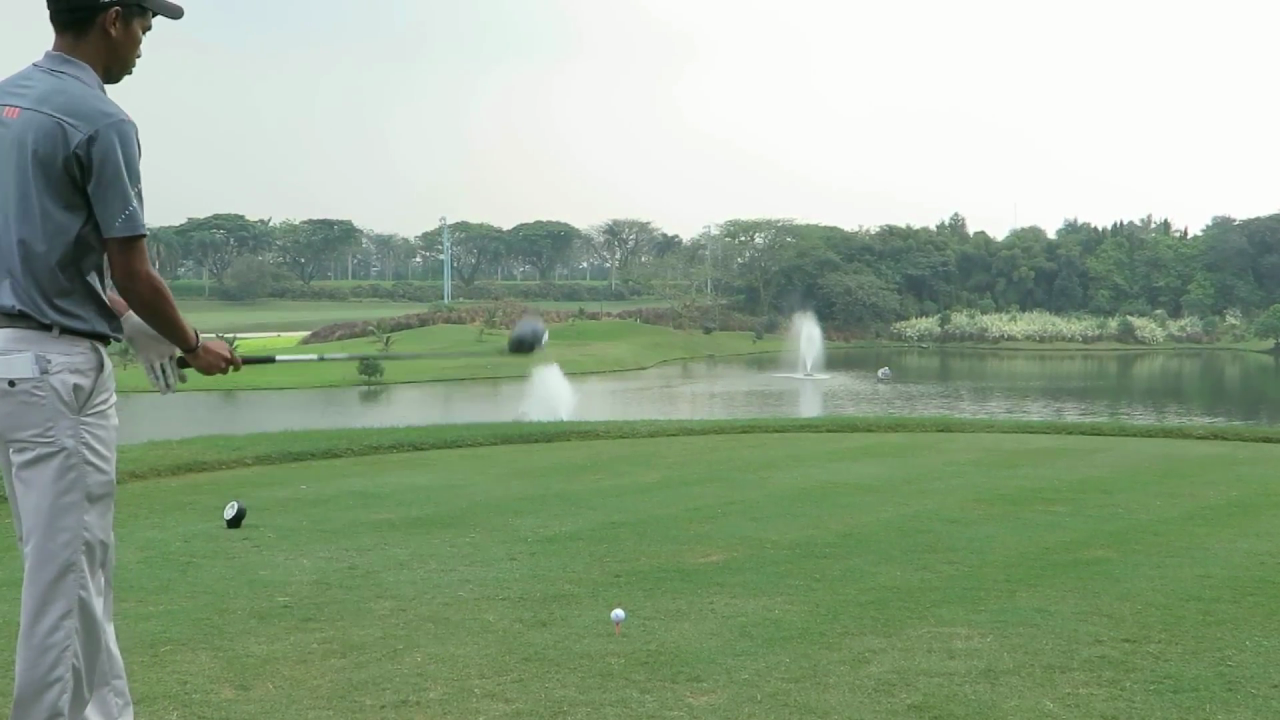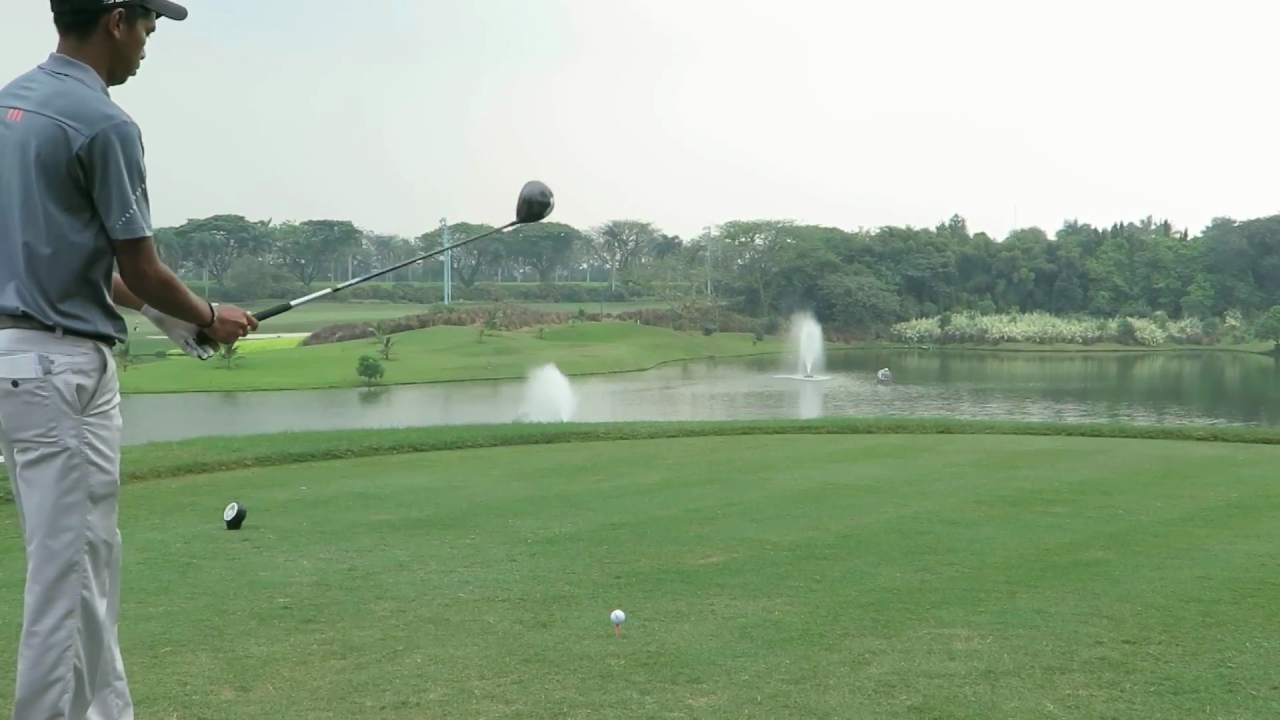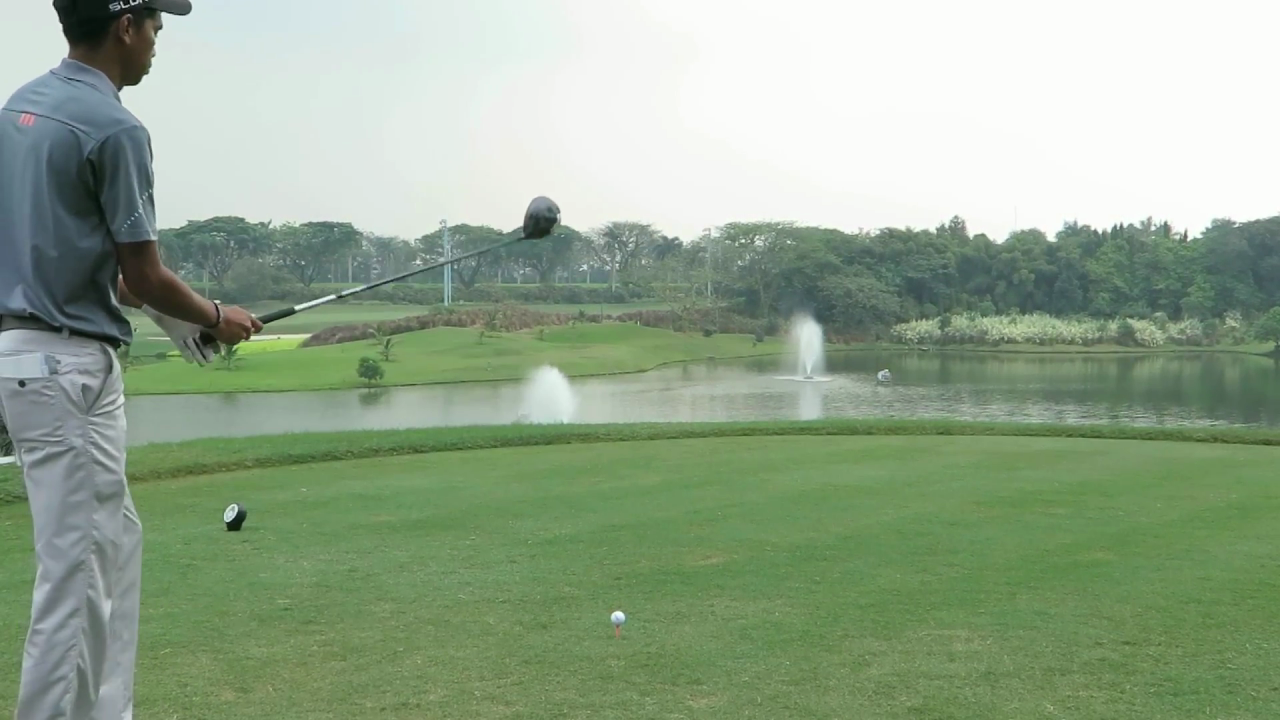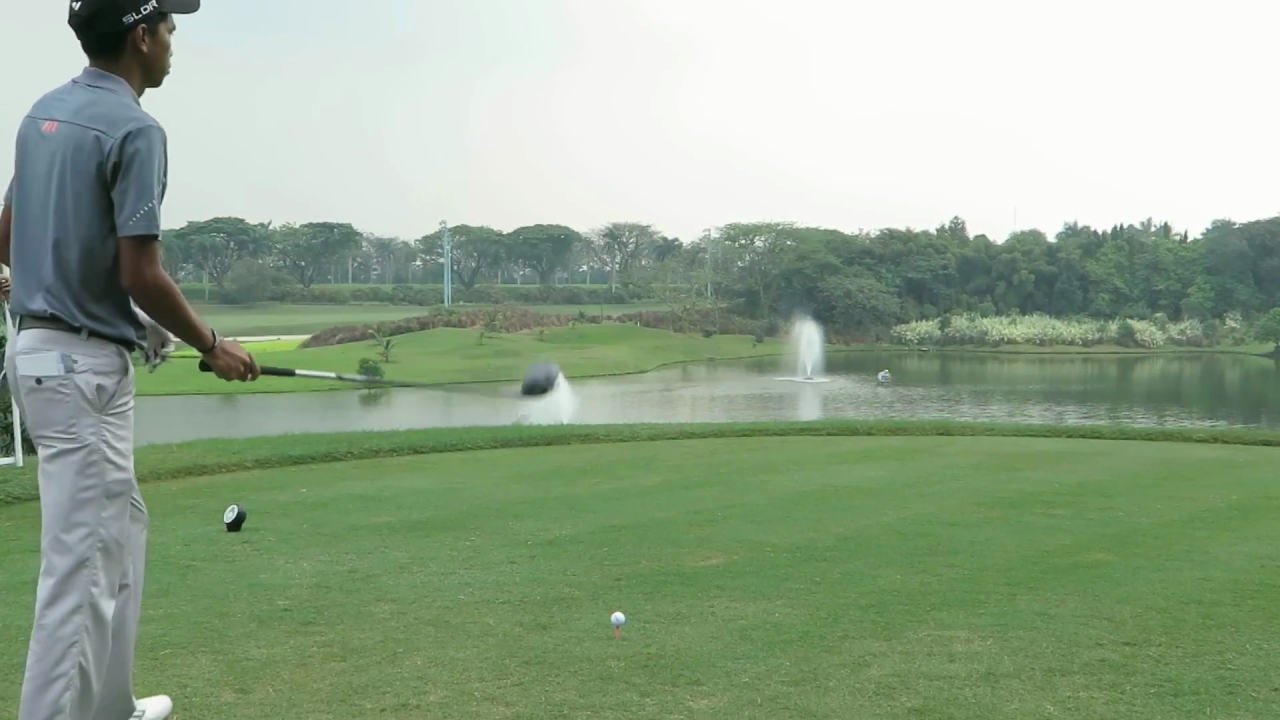
dt=0.2s
person 1, frame 1
right shoulder: (100, 121)
right elbow: (130, 272)
left wrist: (124, 320)
right wrist: (193, 345)
left knee: (74, 559)
right knee: (65, 566)
person 1, frame 2
right shoulder: (104, 124)
right elbow: (139, 269)
left wrist: (138, 299)
right wrist: (209, 317)
right hip: (60, 365)
left knee: (83, 559)
right knee: (69, 565)
person 1, frame 3
right shoulder: (114, 127)
right elbow: (143, 274)
left wrist: (163, 310)
right wrist: (215, 317)
right hip: (67, 365)
left knee: (112, 547)
right knee: (77, 564)
person 1, frame 4
right shoulder: (133, 129)
right elbow: (141, 275)
right wrist: (211, 346)
right hip: (83, 364)
left knee: (119, 534)
right knee: (81, 561)
